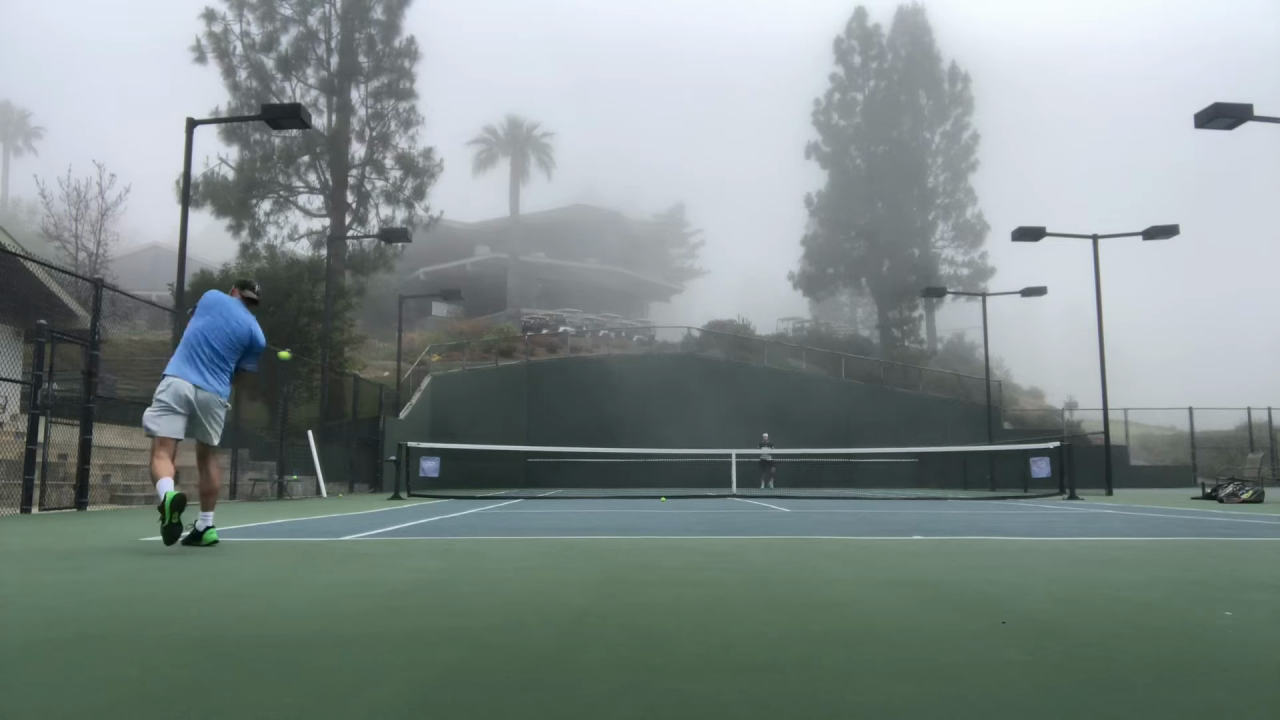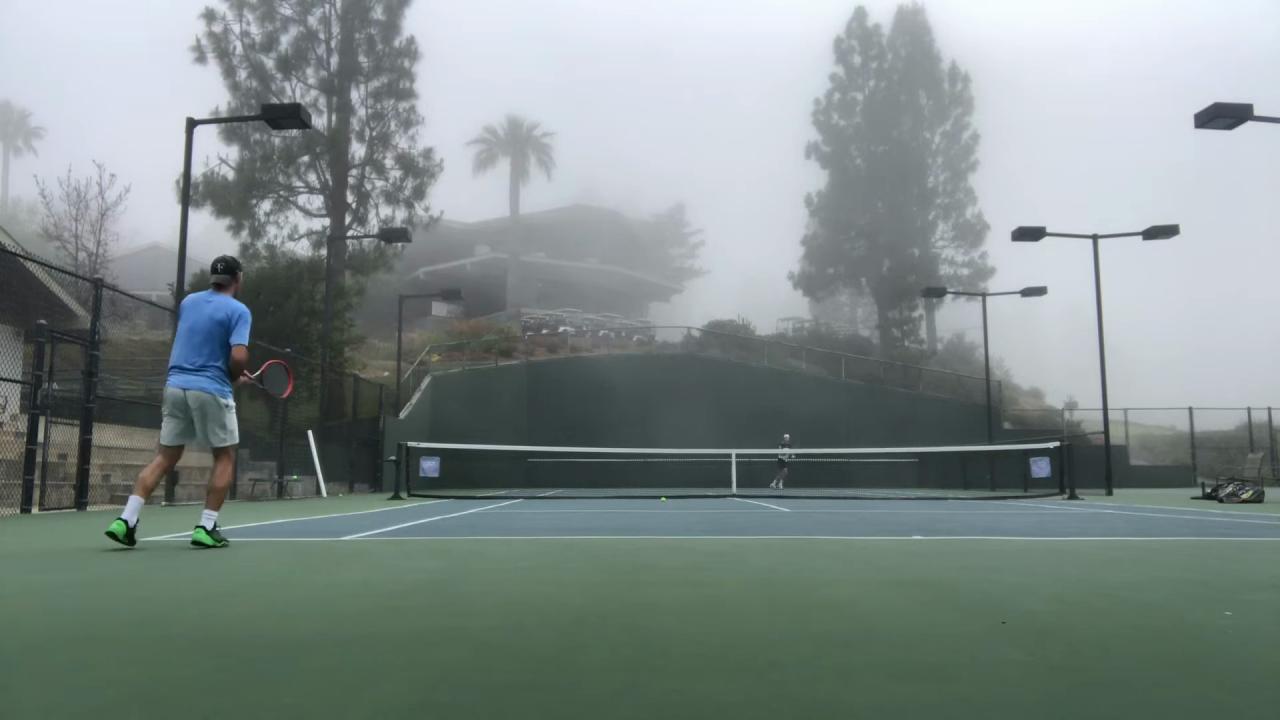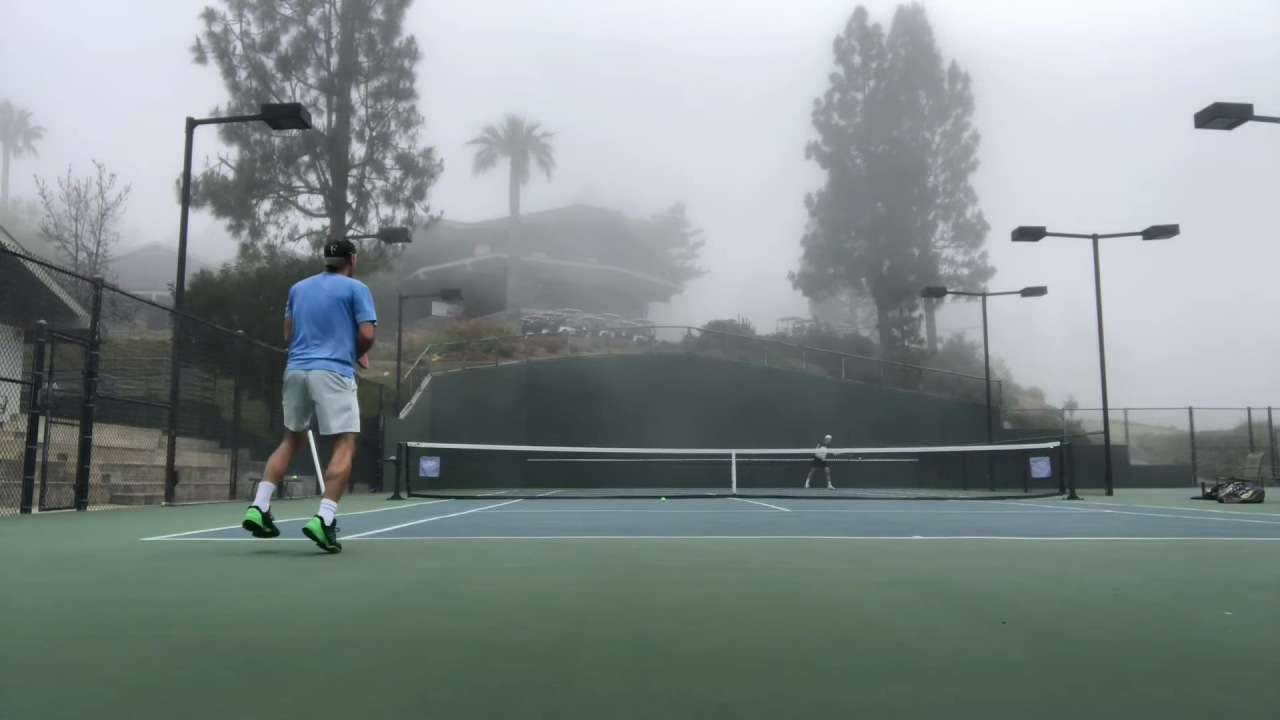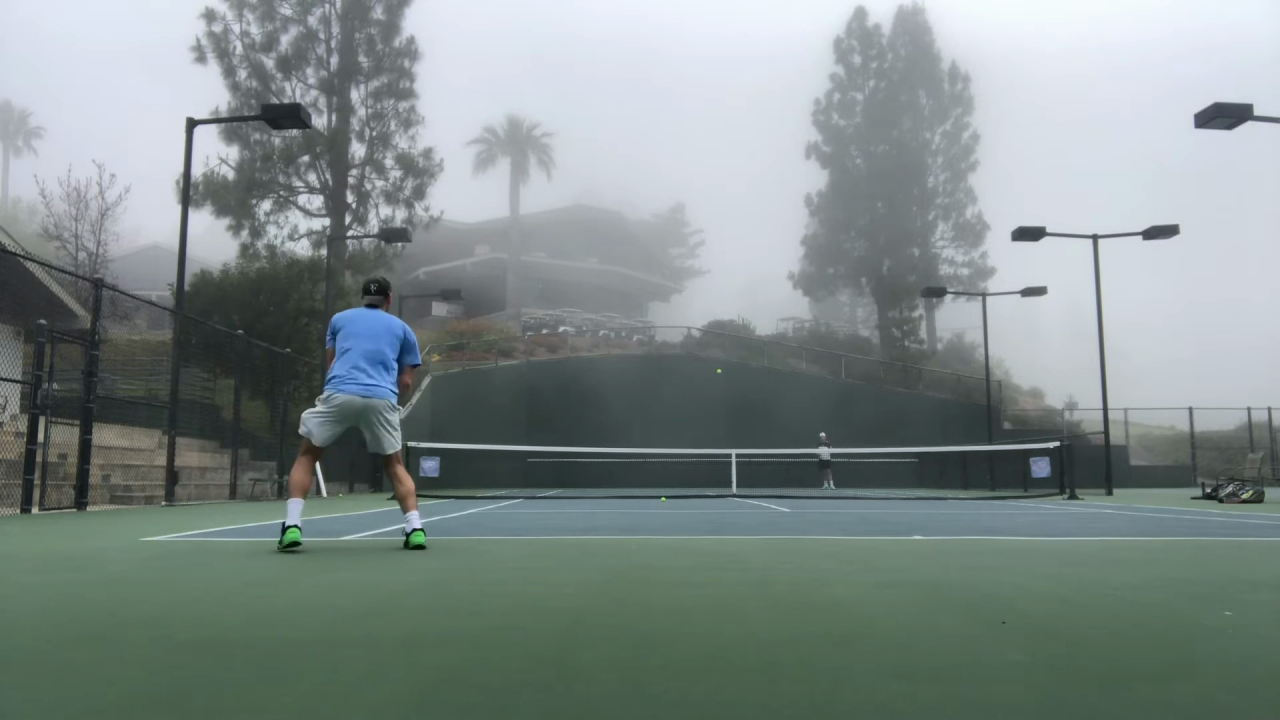
dt=0.7s
person 1, frame 1
left shoulder: (214, 297)
right shoulder: (256, 334)
left hip: (177, 384)
right hip: (214, 395)
left knee: (162, 454)
right knee: (206, 458)
left ankle: (169, 497)
right ankle: (205, 527)
person 1, frame 2
left shoulder: (188, 302)
right shoulder: (238, 310)
right elbow: (238, 358)
right wrist: (237, 376)
left hip: (176, 386)
right hip: (211, 392)
left knee: (165, 458)
right knee: (225, 458)
left ankle: (126, 520)
right ankle: (207, 528)
person 1, frame 3
left shoulder: (298, 289)
right shoulder: (355, 287)
left elbow: (288, 334)
right elbow: (367, 334)
right wrist: (352, 354)
left hip: (296, 371)
right hip: (332, 372)
left knee: (290, 442)
right knee: (345, 447)
left ankle: (258, 509)
right ankle: (323, 520)
person 1, frame 4
left shoulder: (340, 318)
right shoulder: (402, 328)
right elbow: (407, 378)
left hip: (339, 394)
right hip: (382, 398)
left knee: (306, 457)
right knee: (395, 467)
left ankle: (292, 527)
right ankle: (415, 530)
